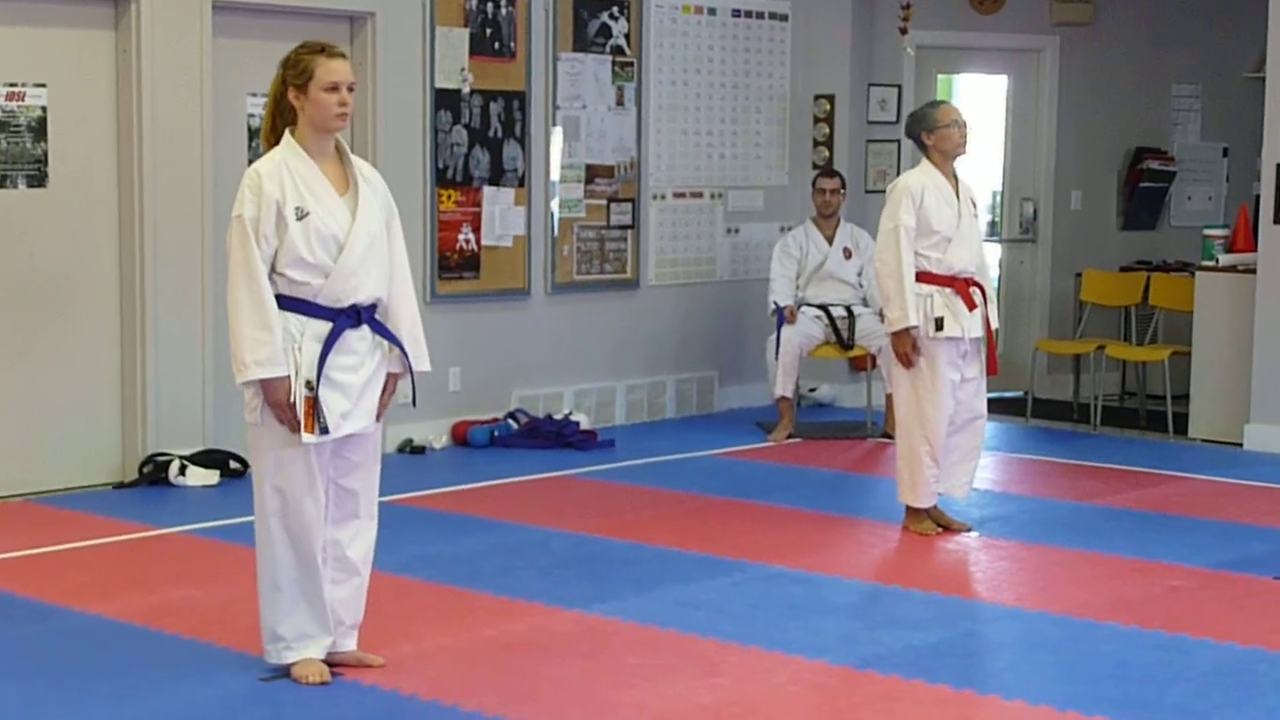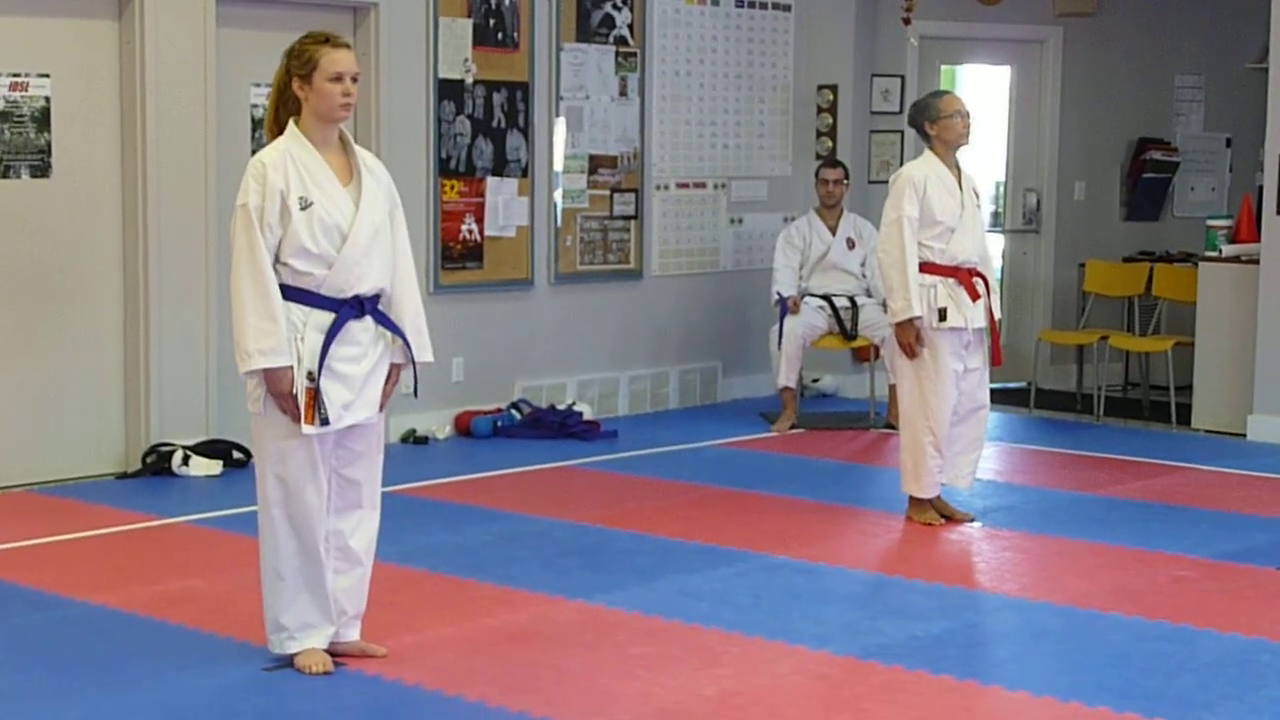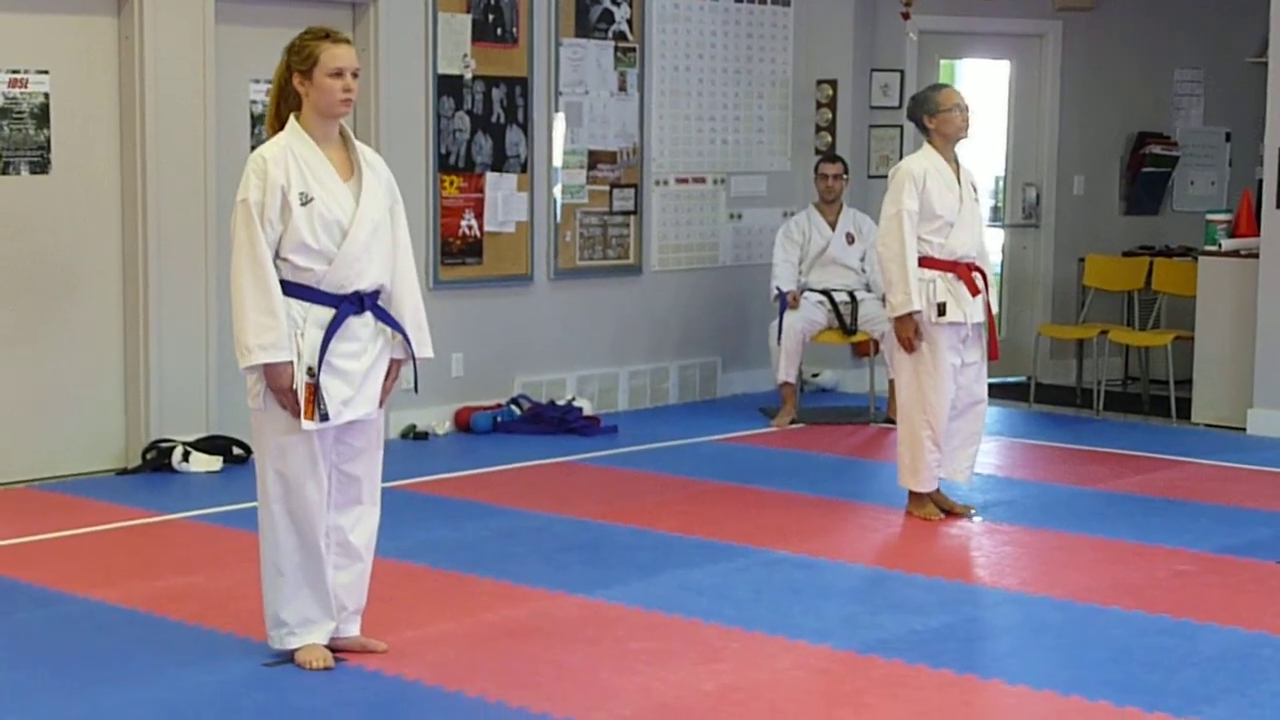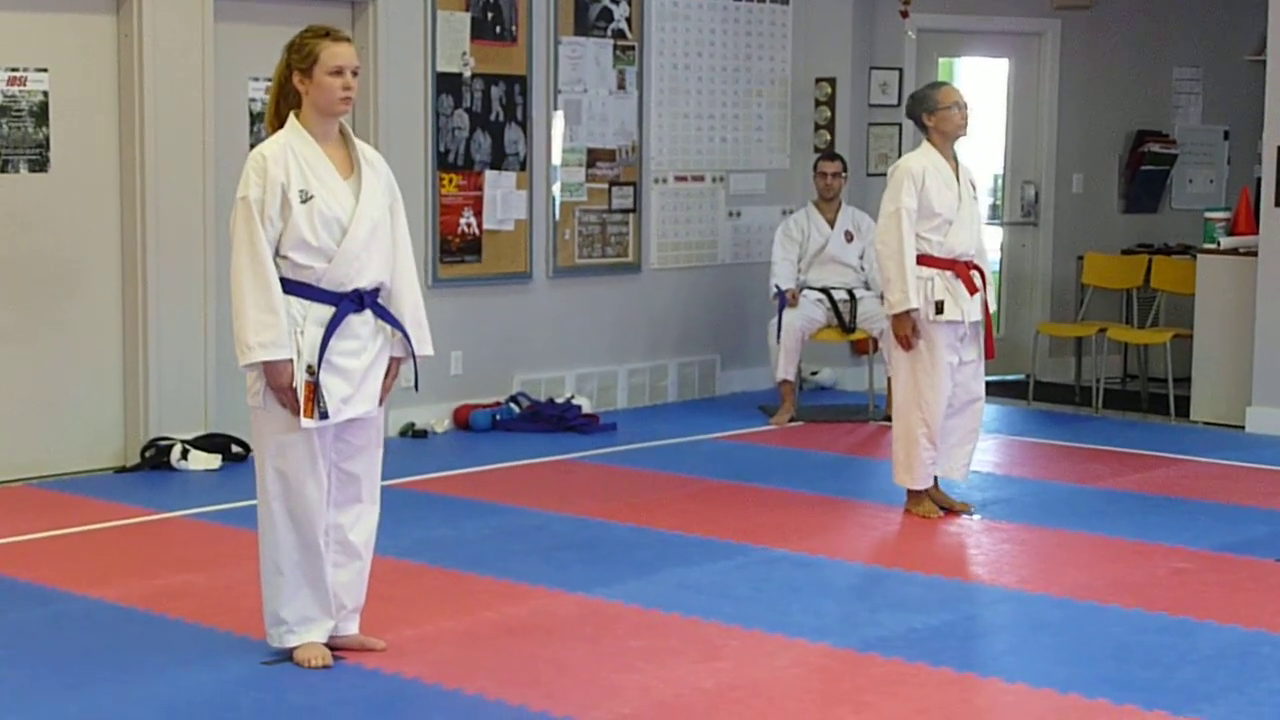
dt=0.2s
person 1, frame 1
left shoulder: (368, 180)
right shoulder: (267, 178)
left elbow: (392, 272)
right elbow: (250, 280)
left wrist: (393, 359)
right wrist: (270, 372)
left hip: (358, 356)
right hip: (296, 353)
left knee: (352, 502)
right knee: (296, 502)
left ankle: (337, 634)
right ankle: (296, 642)
person 1, frame 2
left shoulder: (371, 170)
right shoulder: (272, 168)
left elbow: (396, 263)
right elbow: (254, 271)
left wrist: (397, 351)
right wrist: (272, 361)
left hip: (362, 346)
right hip: (299, 344)
left knee: (355, 493)
right knee: (299, 493)
left ankle: (340, 624)
right ankle: (300, 632)
person 1, frame 3
left shoulder: (372, 166)
right shoulder: (272, 164)
left elbow: (395, 259)
right elbow: (254, 267)
left wrist: (396, 346)
right wrist: (272, 358)
left hip: (361, 342)
right hip: (300, 341)
left knee: (355, 489)
right knee: (298, 489)
left ankle: (340, 621)
right ankle: (300, 628)
person 1, frame 4
left shoulder: (372, 164)
right shoulder: (272, 162)
left elbow: (396, 256)
right elbow: (254, 264)
left wrist: (397, 343)
right wrist: (272, 355)
left hip: (361, 341)
right hip: (300, 339)
left knee: (355, 487)
right knee: (298, 487)
left ankle: (340, 619)
right ankle: (300, 627)
person 2, frame 1
left shoulder: (964, 190)
right shoulder: (910, 186)
right elbow: (892, 258)
left wrist: (985, 314)
right wrist: (901, 324)
left hip: (966, 312)
right hip: (929, 312)
left knee: (967, 411)
right knee: (927, 412)
left ankle: (933, 503)
right ankle: (915, 508)
person 2, frame 2
left shoulder: (967, 180)
right shoulder: (912, 177)
right elbow: (895, 249)
left wrist: (988, 305)
right wrist: (904, 315)
left hip: (969, 303)
right hip: (932, 302)
left knee: (970, 403)
right knee: (930, 403)
left ankle: (937, 493)
right ankle: (919, 498)
person 2, frame 3
left shoulder: (965, 174)
right shoulder: (912, 171)
right elbow: (894, 243)
left wrist: (984, 298)
right wrist: (903, 309)
left hip: (967, 297)
right hip: (931, 297)
left knee: (969, 397)
right knee: (929, 397)
left ankle: (937, 487)
right ankle: (918, 494)
person 2, frame 4
left shoulder: (964, 172)
right shoulder: (911, 168)
right elbow: (893, 240)
left wrist: (981, 297)
right wrist: (902, 306)
left hip: (965, 295)
right hip: (929, 295)
left knee: (966, 394)
right knee: (926, 395)
left ankle: (935, 485)
right ankle: (916, 491)
person 3, frame 1
left shoulder: (860, 239)
right shoulder: (794, 240)
left elbow: (873, 281)
right elbow: (781, 279)
right wrist: (786, 305)
left hip: (854, 313)
right hip: (811, 313)
right knee: (784, 341)
left ankle: (892, 419)
right ankle: (785, 419)
person 3, frame 2
left shoulder: (863, 229)
right shoulder: (797, 230)
left elbow: (877, 272)
right elbow: (785, 270)
right wrist: (789, 295)
left hip: (857, 304)
right hip: (815, 304)
right knee: (788, 331)
left ankle: (895, 409)
right ankle: (789, 410)
person 3, frame 3
left shoulder: (863, 224)
right shoulder: (796, 225)
left elbow: (877, 266)
right elbow: (784, 264)
right wrist: (788, 290)
left hip: (857, 299)
right hip: (814, 299)
right knee: (786, 326)
left ankle: (895, 404)
right ankle: (788, 405)
person 3, frame 4
left shoulder: (862, 222)
right shoulder: (795, 223)
left elbow: (875, 264)
right elbow: (783, 262)
right wrist: (787, 288)
left hip: (855, 297)
right hip: (813, 297)
right knee: (785, 324)
left ankle: (894, 401)
right ankle: (788, 402)
